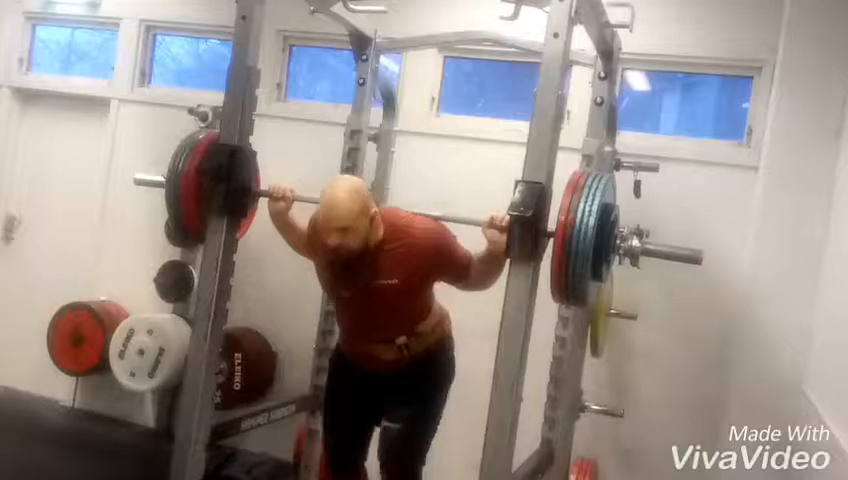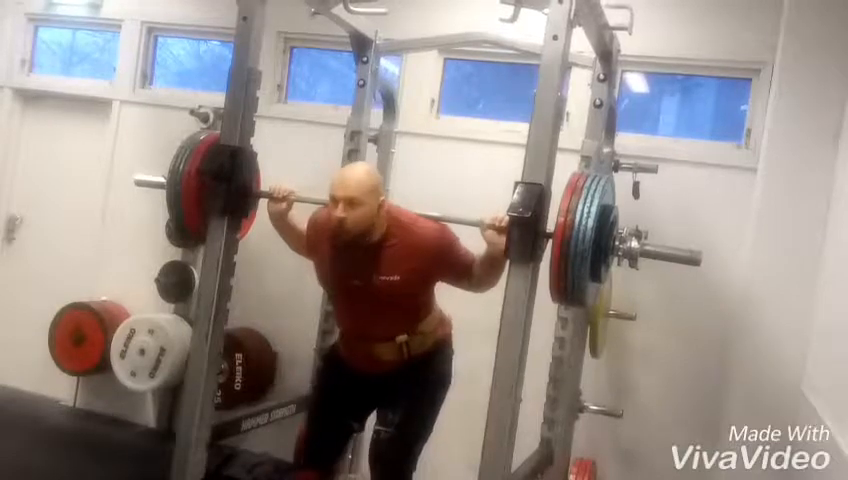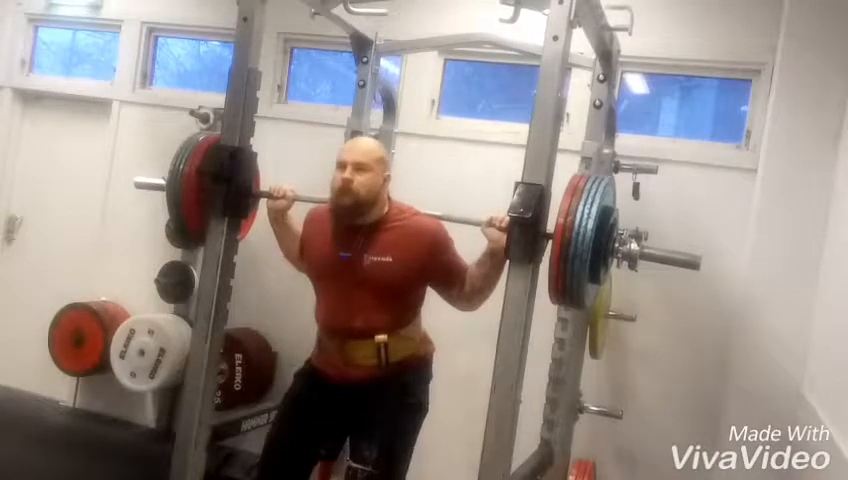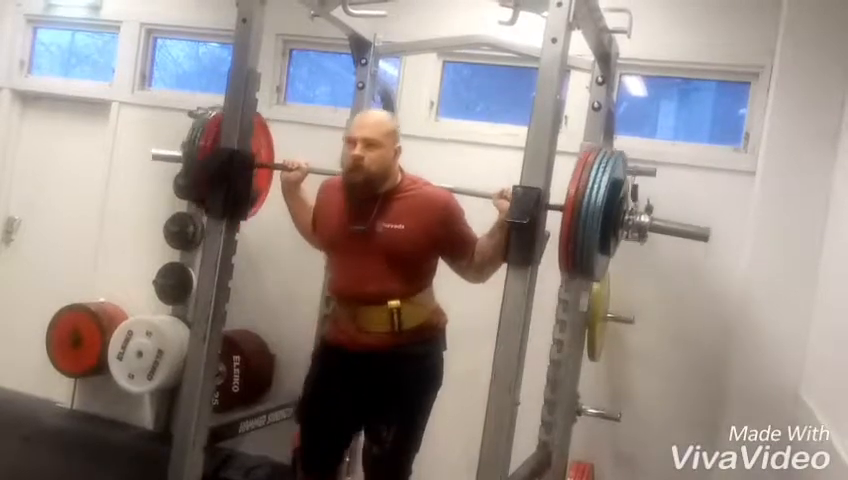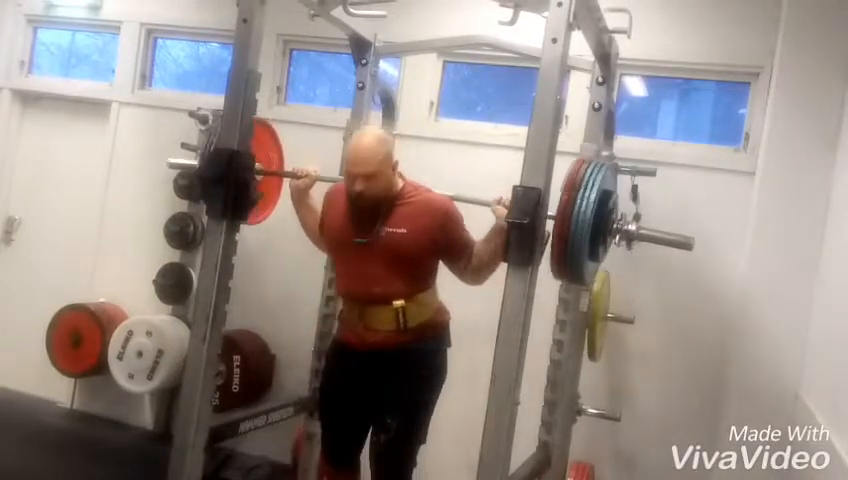
dt=0.7s
person 1, frame 1
left shoulder: (423, 238)
right shoulder: (323, 229)
left elbow: (473, 277)
left wrist: (496, 251)
right wrist: (280, 216)
left hip: (420, 363)
right hip: (354, 359)
person 1, frame 2
left shoulder: (425, 239)
right shoulder: (324, 227)
left elbow: (476, 279)
left wrist: (496, 253)
right wrist: (279, 218)
left hip: (417, 364)
right hip: (351, 356)
right knee: (314, 454)
person 1, frame 3
left shoulder: (422, 233)
right shoulder: (318, 220)
left elbow: (467, 295)
left wrist: (496, 253)
right wrist: (278, 216)
left hip: (393, 380)
right hip: (326, 371)
person 1, frame 4
left shoulder: (434, 204)
right shoulder: (332, 192)
left elbow: (475, 268)
left wrist: (506, 225)
right wrist: (291, 190)
left hip: (407, 353)
right hip: (340, 343)
person 1, frame 5
left shoulder: (434, 210)
right shoulder: (337, 199)
left elbow: (473, 271)
left wrist: (502, 230)
right wrist: (300, 196)
left hip: (412, 350)
right hip: (351, 342)
